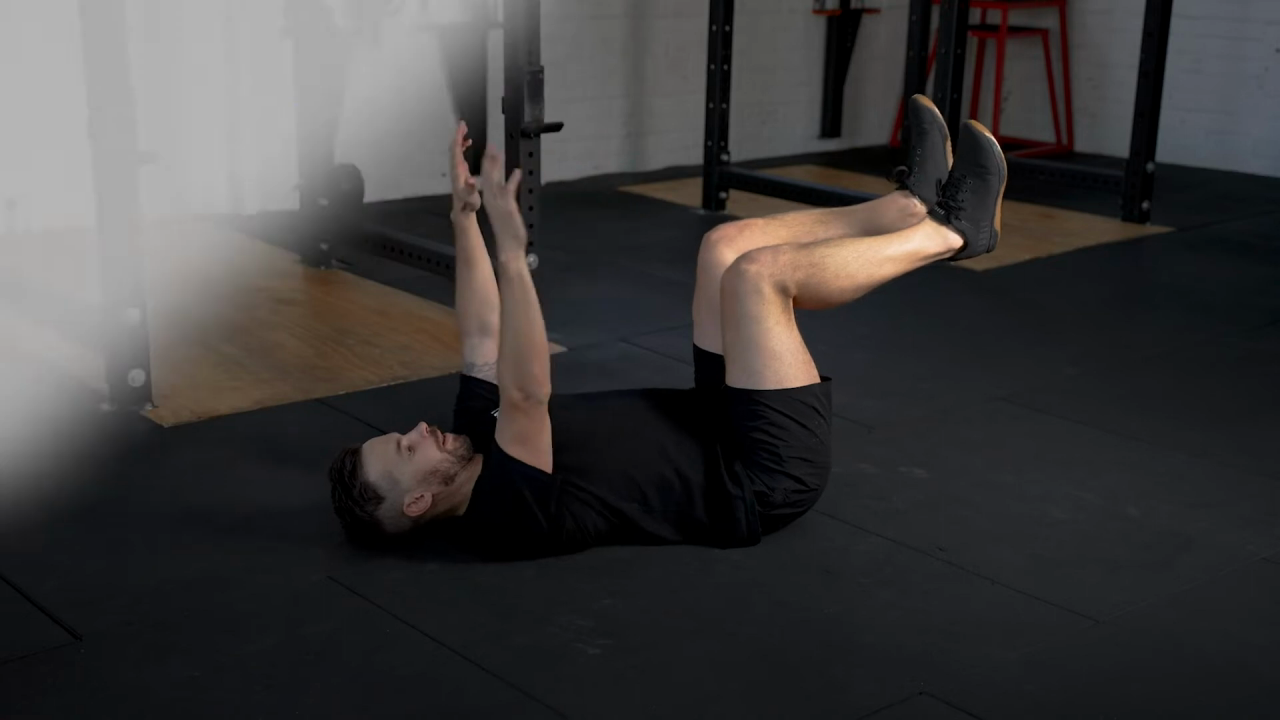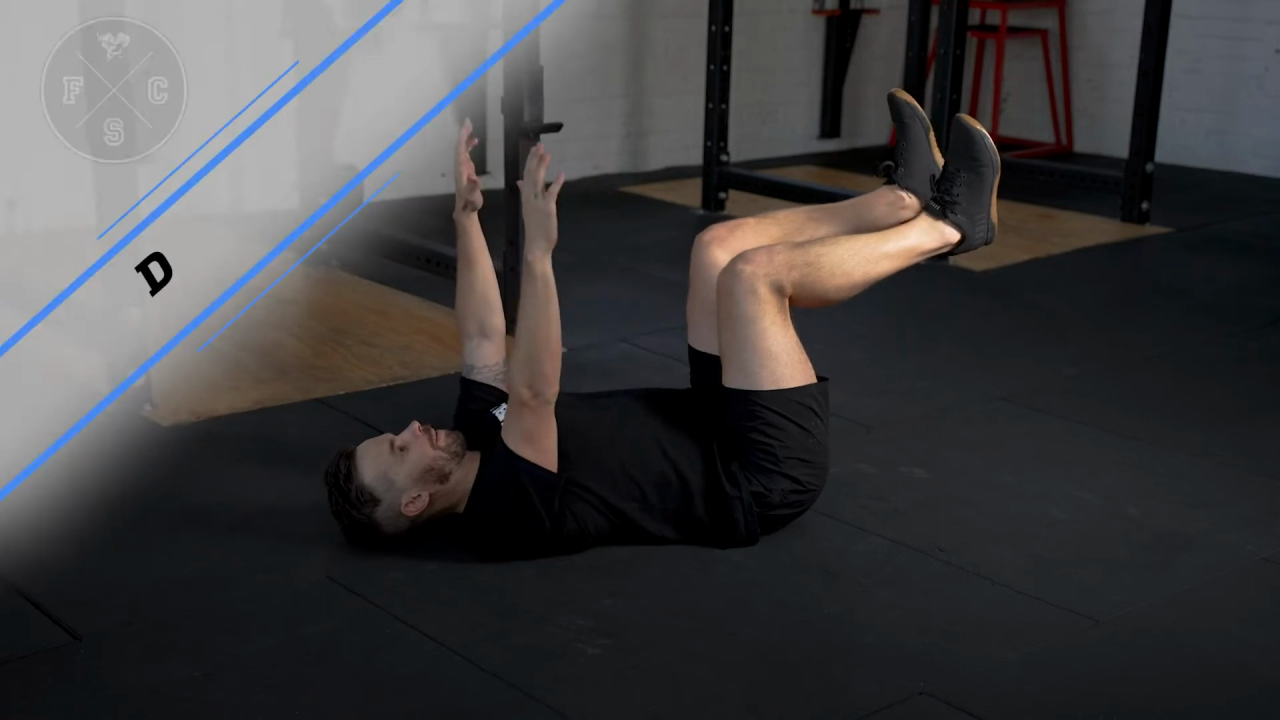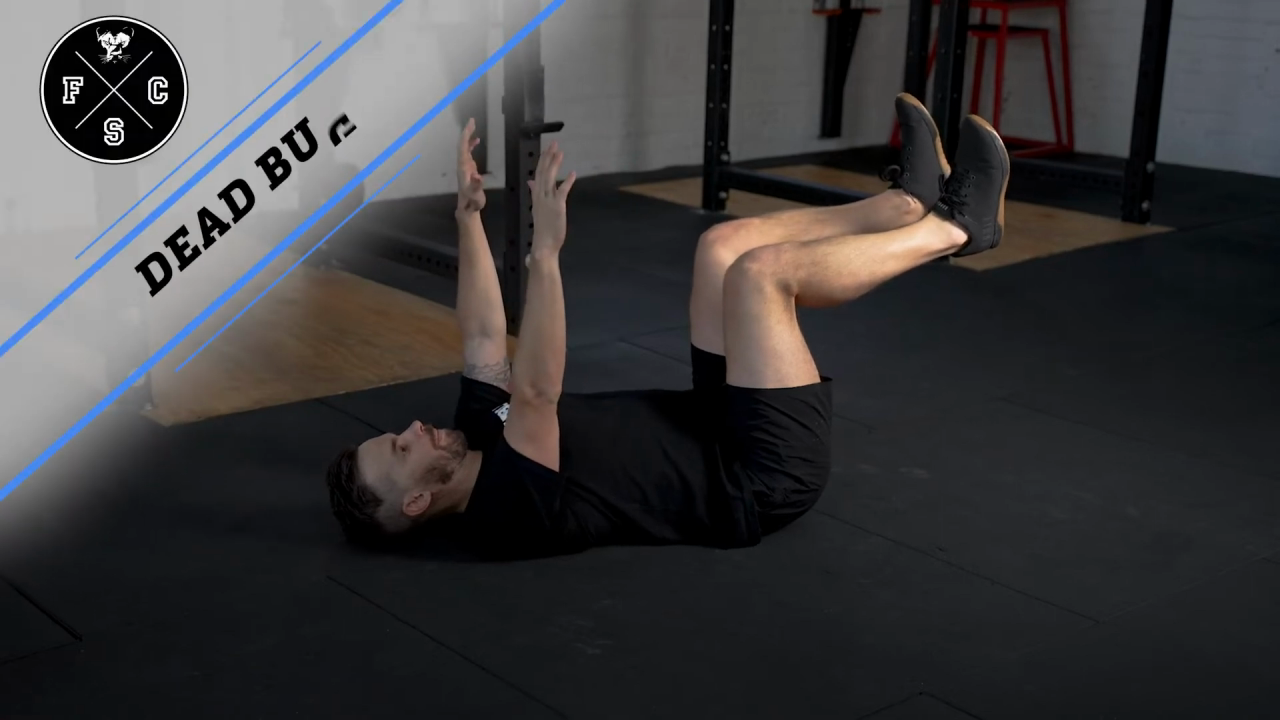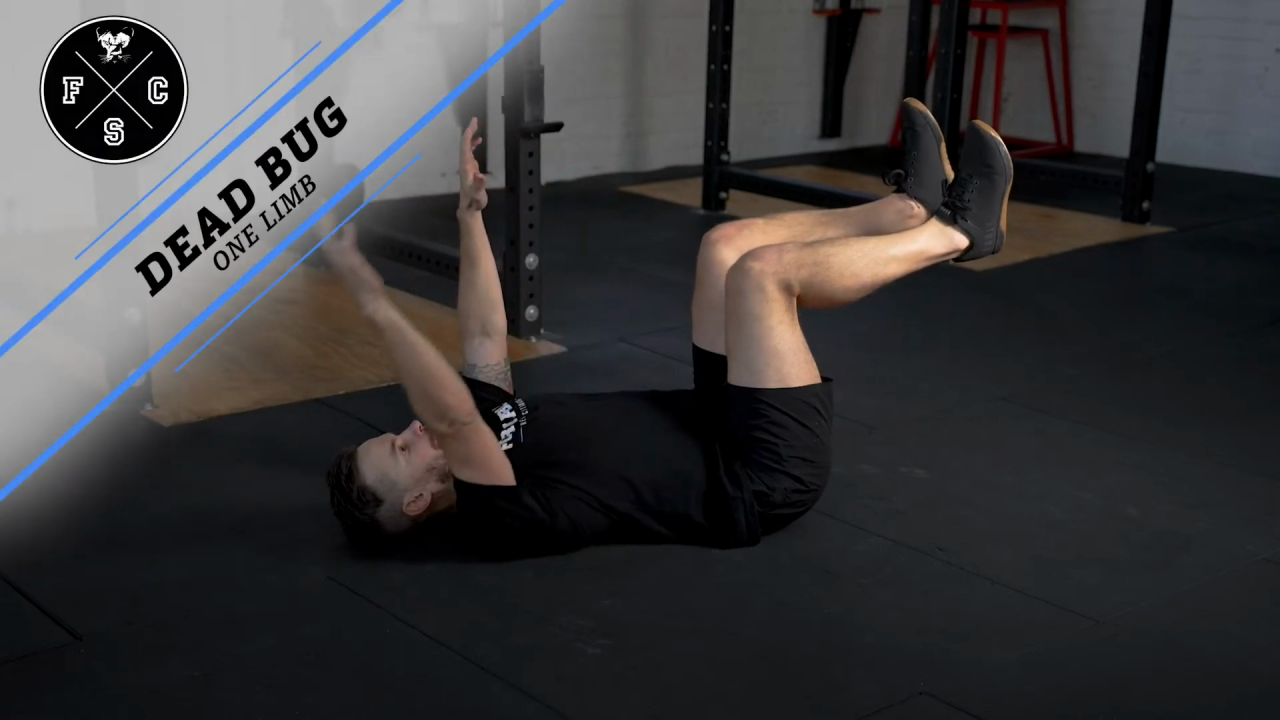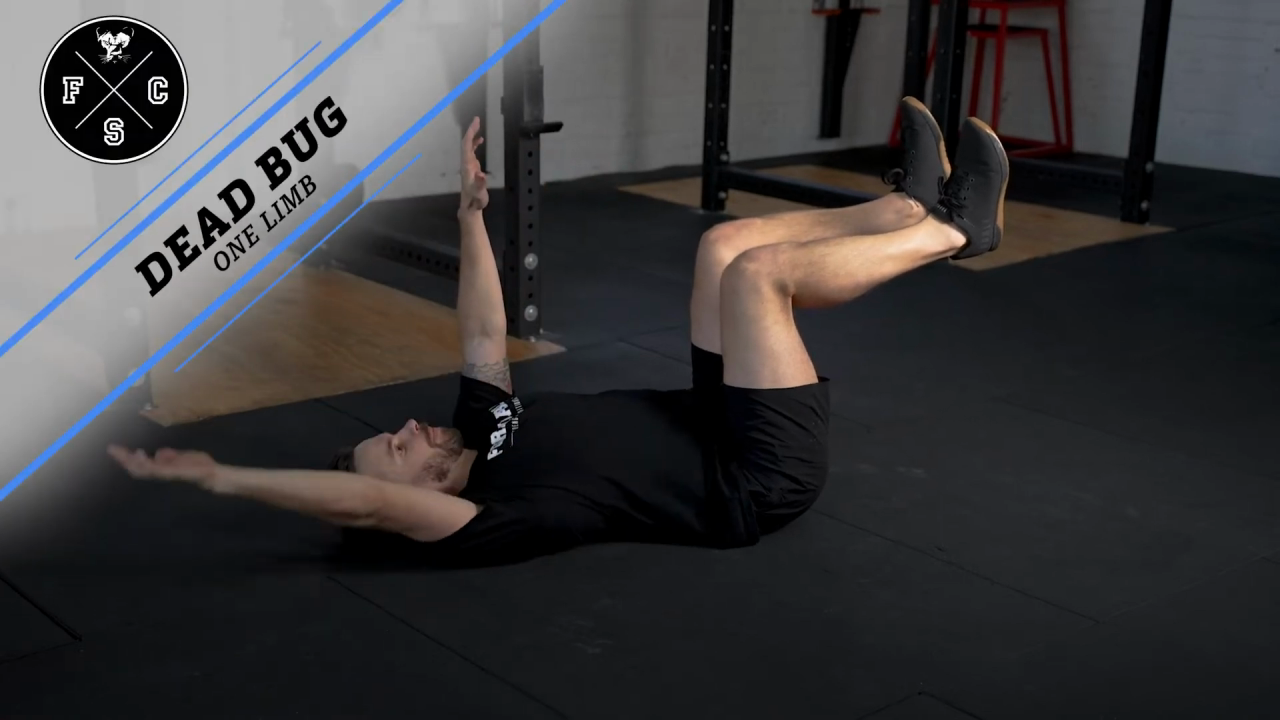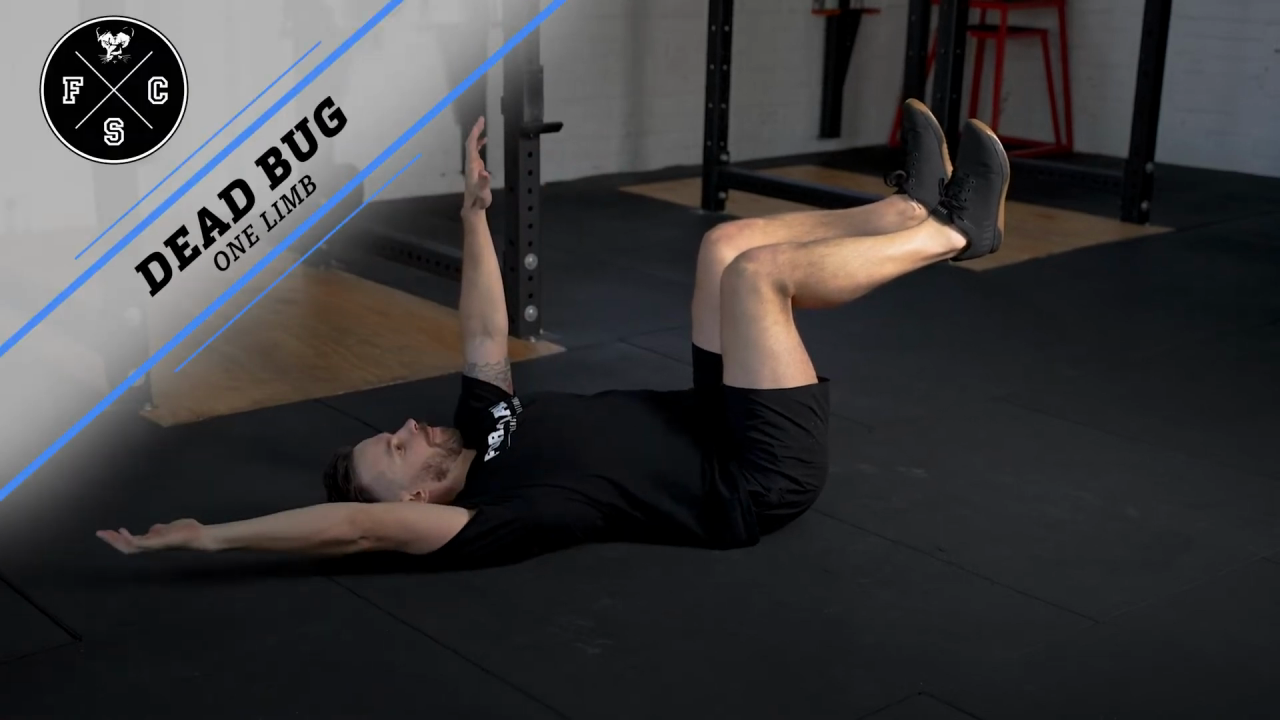
dt=0.5s
person 1, frame 1
left shoulder: (478, 439)
right shoulder: (504, 515)
left elbow: (483, 336)
right elbow: (527, 394)
left wrist: (464, 217)
right wrist: (512, 250)
left hip: (719, 431)
right hip: (762, 475)
left knee: (728, 245)
right knee: (760, 273)
left ankle: (914, 206)
right ankle: (952, 232)
person 1, frame 2
left shoulder: (478, 437)
right shoulder: (504, 516)
left elbow: (484, 341)
right elbow: (532, 395)
left wrist: (465, 217)
right wrist: (536, 252)
left hip: (718, 433)
right hip: (762, 478)
left knee: (721, 245)
right knee: (756, 272)
left ankle: (906, 198)
right ankle: (947, 226)
person 1, frame 3
left shoulder: (478, 438)
right shoulder: (505, 513)
left elbow: (483, 339)
right elbow: (534, 395)
left wrist: (467, 215)
right wrist: (544, 252)
left hip: (716, 428)
right hip: (762, 476)
left knee: (726, 245)
right knee: (763, 271)
left ankle: (913, 201)
right ankle: (955, 226)
person 1, frame 4
left shoulder: (493, 428)
right shoulder: (497, 521)
left elbow: (483, 338)
right elbow: (451, 420)
left wrist: (470, 214)
right wrist: (375, 307)
left hip: (719, 429)
right hip: (758, 478)
left knee: (727, 245)
right knee: (762, 271)
left ankle: (916, 206)
right ankle: (959, 233)
person 1, frame 5
left shoulder: (483, 431)
right shoulder: (496, 513)
left elbow: (485, 336)
right elbow: (368, 504)
left wrist: (470, 213)
right wrist: (221, 474)
left hip: (709, 426)
right hip: (759, 478)
left knee: (727, 243)
right knee: (756, 272)
left ankle: (911, 207)
right ankle: (953, 230)
person 1, frame 6
left shoulder: (482, 430)
right shoulder: (496, 515)
left elbow: (485, 336)
right elbow: (358, 527)
left wrist: (473, 210)
right wrist: (210, 535)
left hip: (713, 428)
right hip: (760, 479)
left knee: (727, 244)
right knee: (757, 271)
left ankle: (916, 208)
right ankle: (956, 233)
